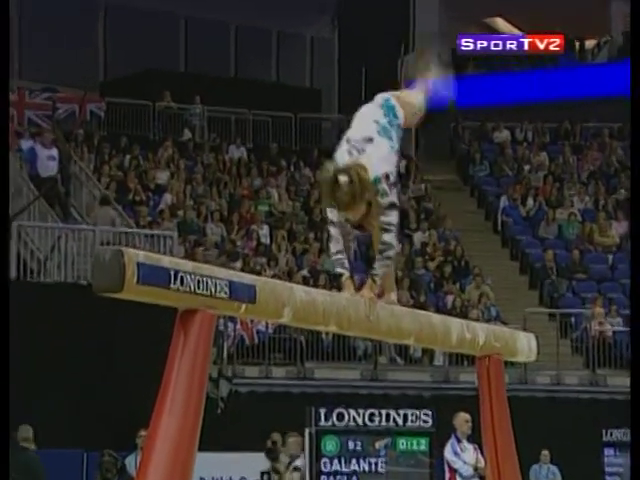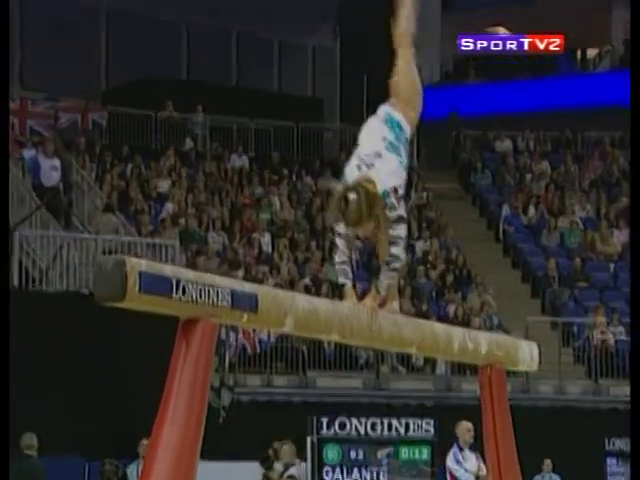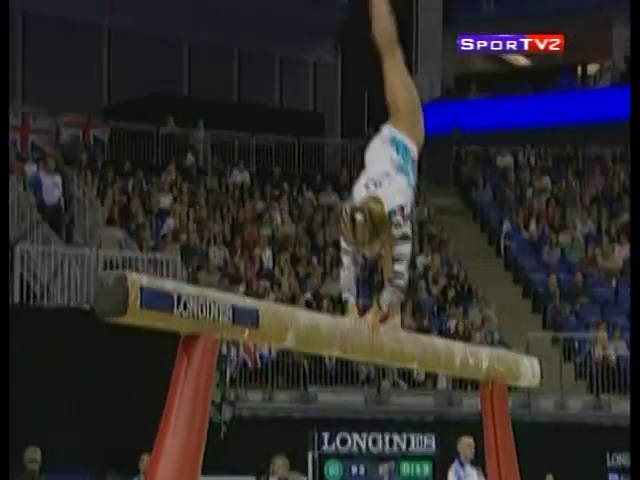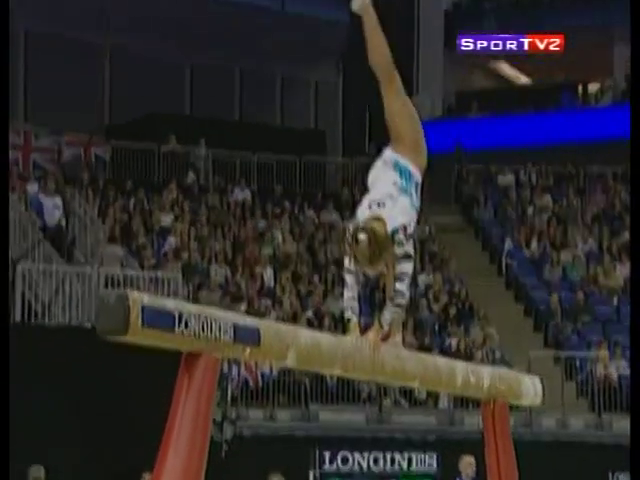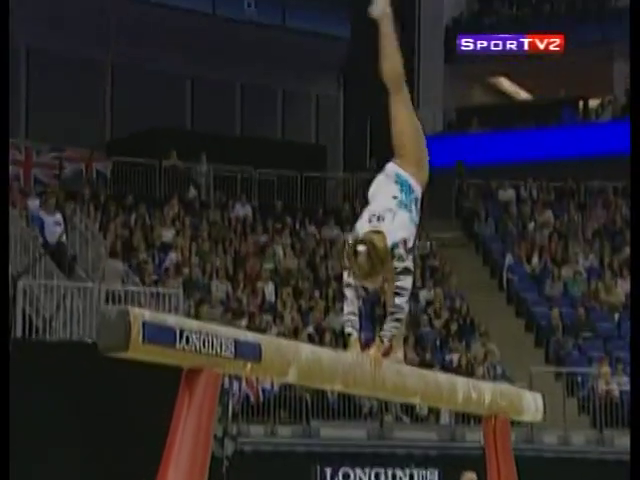
dt=0.1s
person 1, frame 1
left shoulder: (381, 175)
right shoulder: (339, 178)
left elbow: (389, 234)
right elbow: (336, 233)
left wrist: (373, 283)
right wrist: (346, 282)
right knee: (373, 217)
left ankle: (432, 81)
person 1, frame 2
left shoulder: (388, 193)
right shoulder: (347, 201)
left elbow: (396, 253)
right elbow: (341, 249)
left wrist: (376, 295)
right wrist: (349, 293)
left hip: (395, 122)
right hip: (375, 129)
right knee: (383, 231)
right ankle: (391, 299)
person 1, frame 3
left shoulder: (396, 212)
right shoulder: (355, 220)
left elbow: (400, 269)
right elbow: (348, 264)
left wrist: (379, 310)
right wrist: (351, 309)
left hip: (401, 142)
right hip: (383, 146)
right knee: (389, 249)
person 1, frame 4
left shoulder: (397, 230)
right shoulder: (359, 238)
left elbow: (400, 285)
right elbow: (351, 283)
left wrist: (380, 328)
right wrist: (353, 327)
left hip: (404, 163)
right hip: (385, 169)
person 1, frame 5
left shoulder: (398, 244)
right shoulder: (359, 251)
left elbow: (400, 300)
right elbow: (350, 297)
left wrist: (380, 343)
right wrist: (353, 343)
left hip: (406, 176)
right hip: (386, 184)
